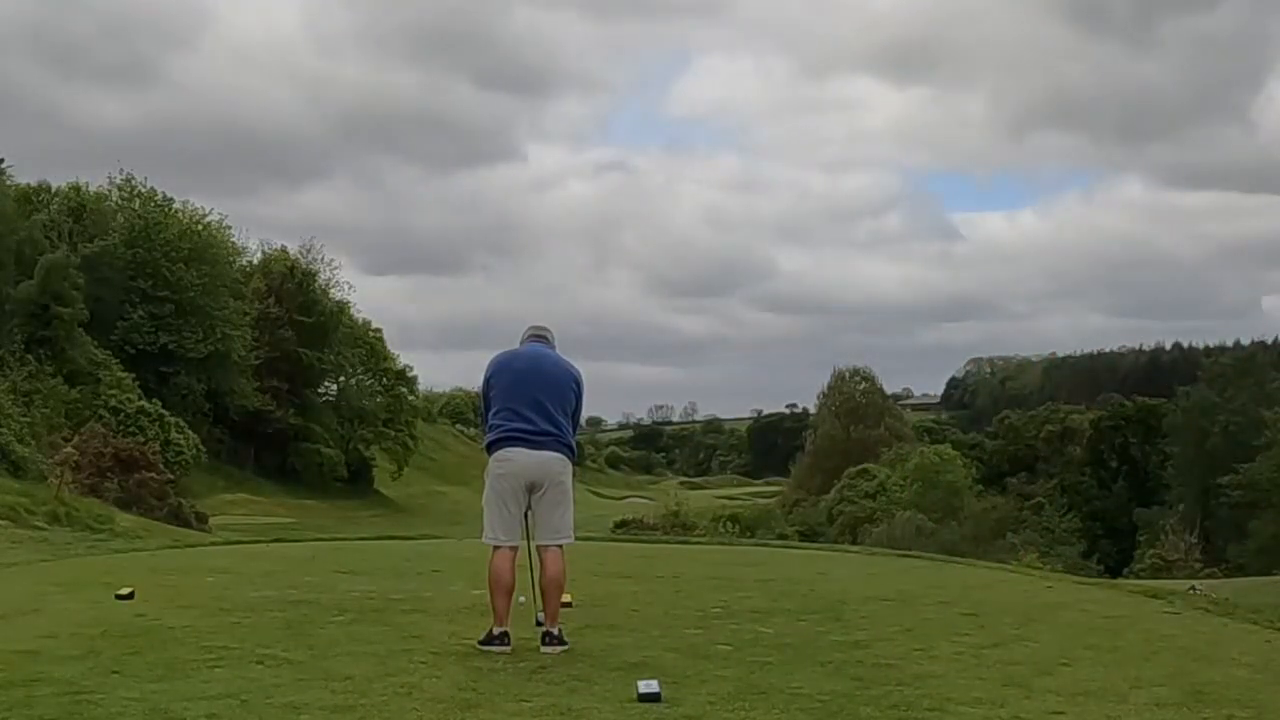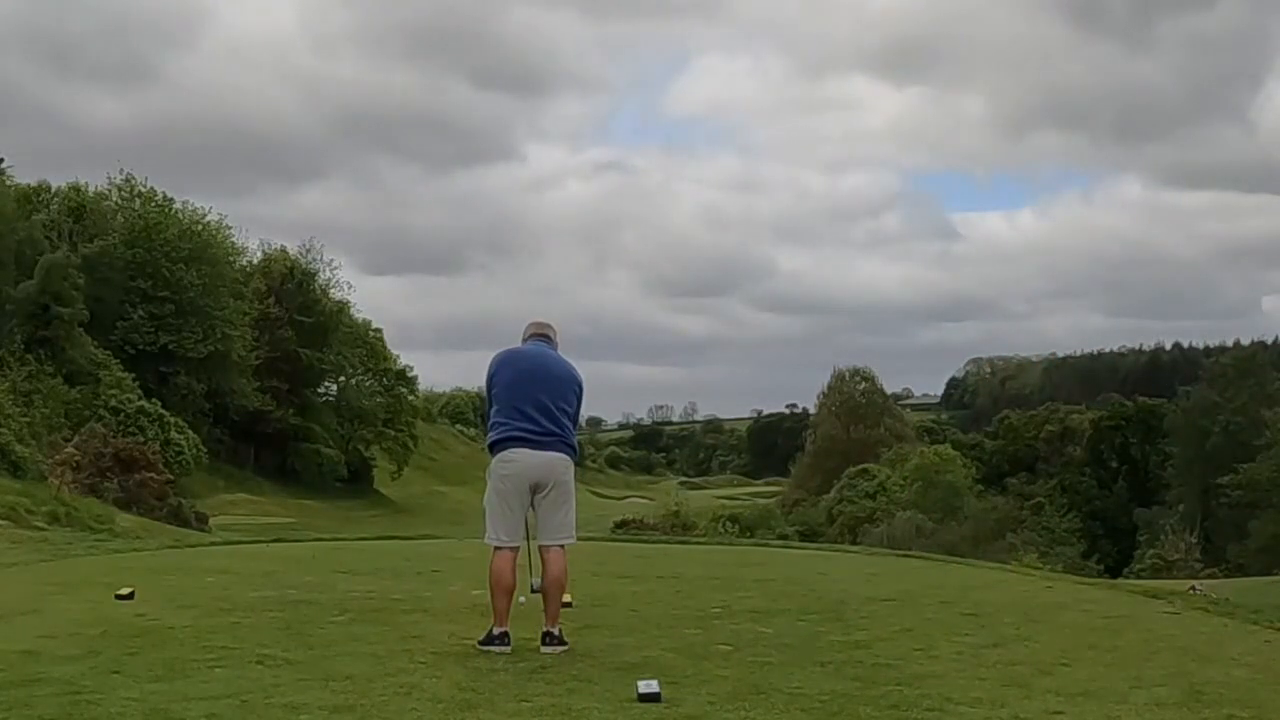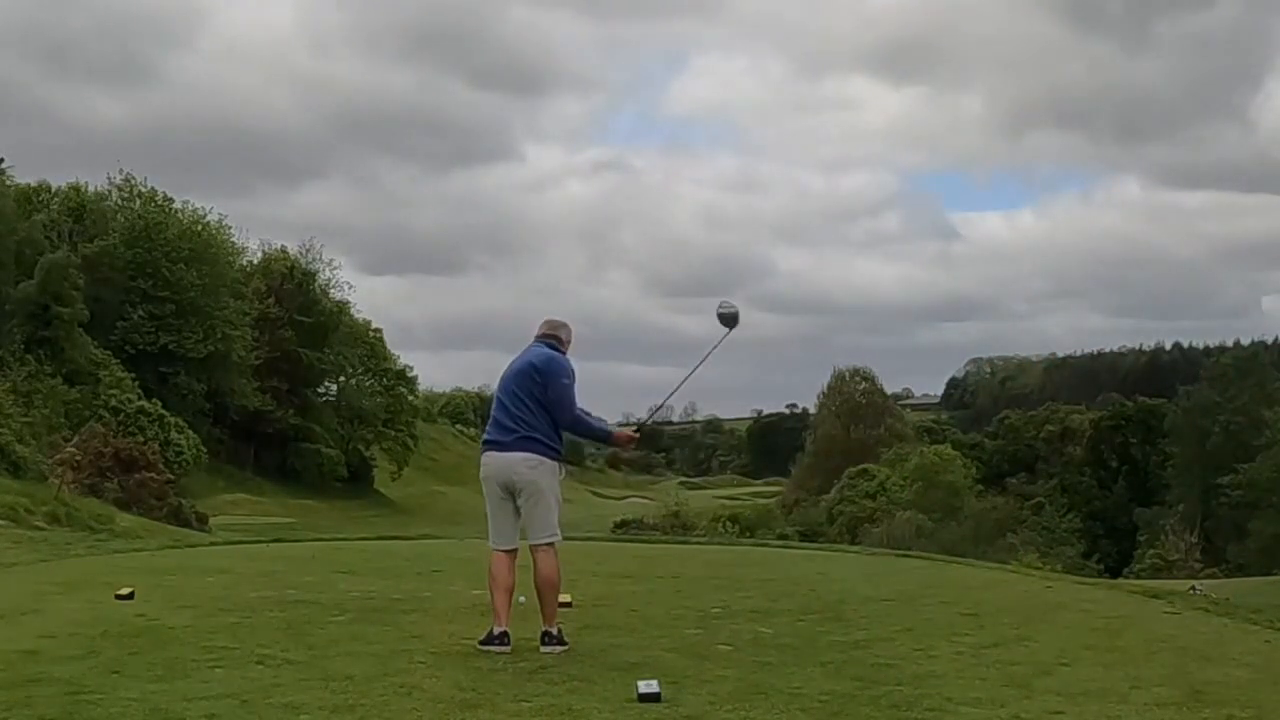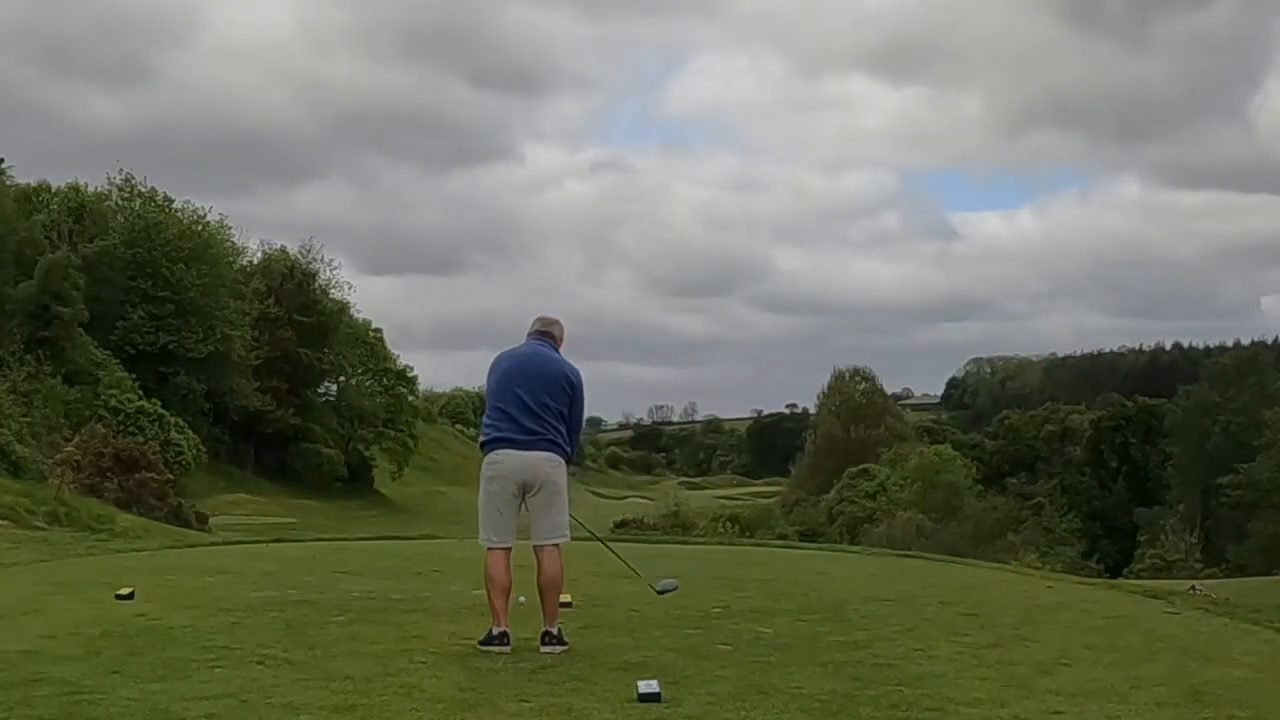
dt=0.7s
person 1, frame 1
left shoulder: (499, 362)
right shoulder: (570, 371)
left elbow: (487, 415)
left hip: (507, 457)
right hip: (555, 460)
left knee: (504, 546)
right knee: (552, 547)
left ankle: (500, 631)
right ankle: (552, 631)
person 1, frame 2
left shoulder: (502, 360)
right shoulder: (570, 372)
left hip: (510, 458)
right hip: (557, 460)
left knee: (504, 546)
right knee: (554, 547)
left ankle: (500, 631)
right ankle: (552, 631)
person 1, frame 3
left shoulder: (520, 362)
right shoulder: (555, 362)
left elbow: (562, 410)
right elbow: (567, 417)
left wrist: (605, 431)
right wrist: (611, 436)
left hip: (494, 459)
right hip: (533, 461)
left knee: (502, 548)
right knee: (544, 547)
left ankle: (499, 630)
right ankle: (550, 631)
person 1, frame 4
left shoulder: (501, 360)
right shoulder: (568, 371)
right elbow: (572, 429)
right wrist: (562, 462)
left hip: (499, 458)
right hip: (546, 460)
left knee: (497, 546)
right knee: (548, 547)
left ankle: (499, 630)
right ankle: (551, 631)
